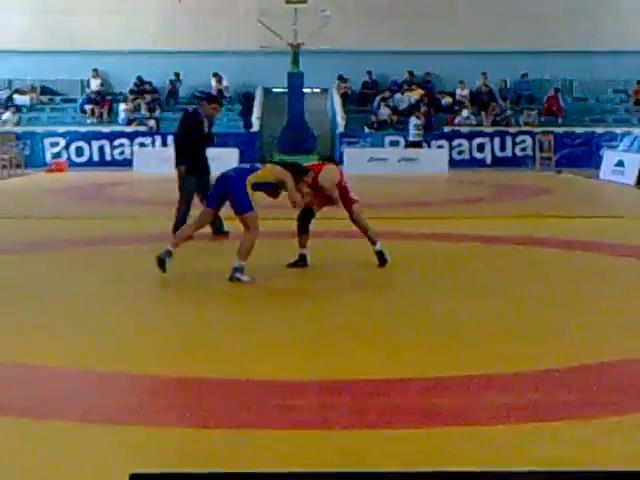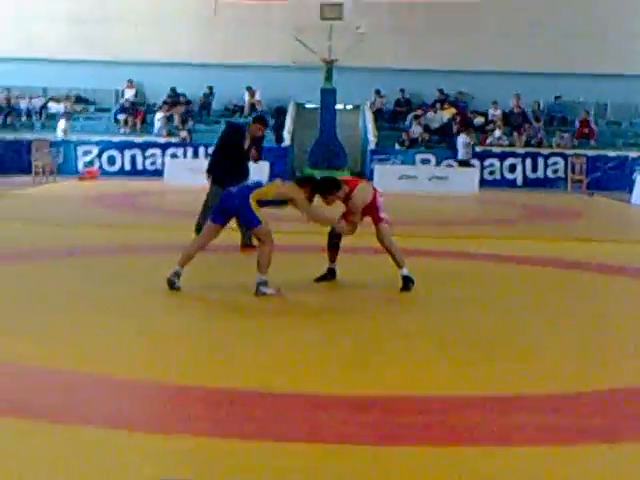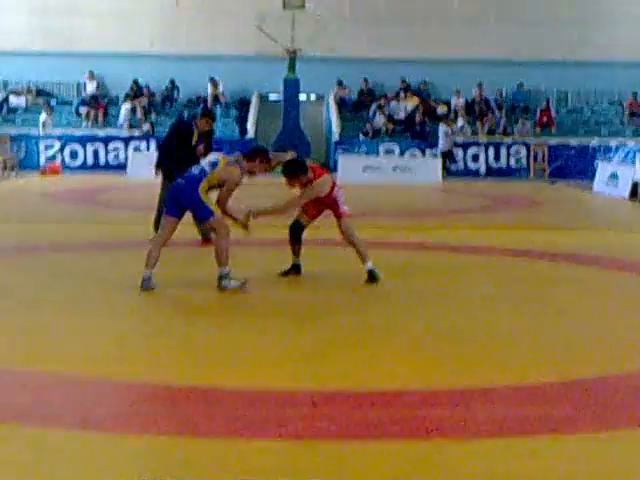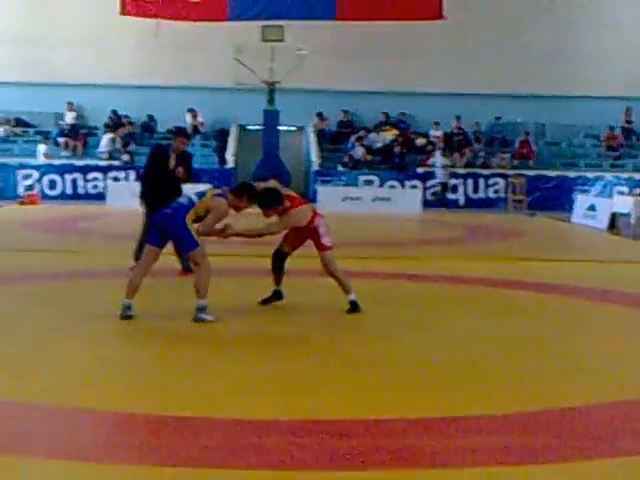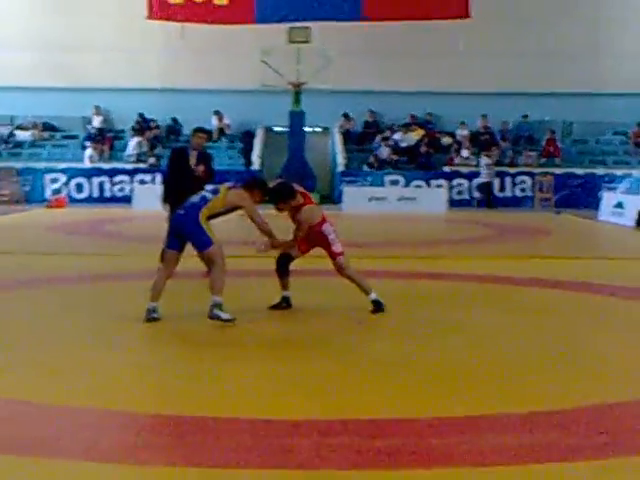
dt=0.5s
person 1, frame 1
left shoulder: (272, 170)
right shoulder: (286, 175)
left elbow: (274, 194)
right elbow: (297, 201)
left hip: (225, 178)
right hip: (239, 184)
left knee: (200, 222)
right knee: (252, 228)
left ankle: (168, 252)
right ankle: (237, 270)
person 1, frame 2
left shoulder: (284, 187)
right shoulder: (295, 192)
left elbow: (307, 209)
right elbow: (312, 214)
right wrist: (336, 224)
left hip: (229, 195)
right hip: (243, 201)
left knee: (203, 238)
right knee: (266, 241)
left ankle: (176, 274)
right ankle: (262, 284)
person 1, frame 3
left shoulder: (235, 159)
right shoulder: (235, 174)
right elbow: (220, 205)
right wrist: (237, 219)
left hip: (178, 187)
right hip: (193, 191)
left knee: (162, 235)
right knee: (222, 231)
left ankle: (147, 278)
right ankle: (224, 278)
person 1, frame 4
left shoulder: (219, 193)
right shoulder: (223, 206)
right elbow: (202, 230)
left hip: (162, 216)
right hip: (178, 220)
left knee: (144, 264)
right knee: (203, 264)
left ankle: (127, 307)
right ankle: (200, 311)
person 1, frame 5
left shoulder: (229, 189)
right shoulder: (242, 196)
right elbow: (261, 223)
right wrist: (274, 240)
left hip: (179, 216)
right hip: (194, 219)
left knee: (167, 268)
right knee: (218, 262)
left ankle: (151, 310)
right ankle: (216, 307)
person 2, frame 1
left shoulder: (208, 120)
right shoulder: (189, 116)
right elbow: (179, 140)
left wrist: (210, 138)
right wrist: (180, 163)
left hip: (200, 164)
right hip: (187, 165)
left knee: (208, 196)
right knee: (186, 197)
left ankle: (217, 227)
right ankle: (179, 229)
person 2, frame 2
left shoulder: (258, 138)
right shoulder: (233, 129)
right elbow: (218, 149)
right wrist: (211, 170)
left hip: (239, 176)
right hip: (221, 174)
right knee: (210, 205)
left ankle: (246, 241)
right ankle: (200, 234)
person 2, frame 3
left shoulder: (208, 133)
right shoulder: (180, 125)
left elbow: (208, 149)
right elbow: (165, 144)
left wrist: (203, 151)
right wrist: (159, 165)
right hip: (172, 171)
right knee: (164, 202)
left ankle: (205, 235)
right ankle: (159, 232)
person 2, frame 4
left shoulder: (186, 156)
right shoulder: (157, 150)
left elbow: (189, 177)
right elbow: (147, 173)
left wrist: (183, 175)
right wrist: (144, 195)
left hip: (173, 200)
right hip: (154, 199)
right knee: (147, 231)
left ankle: (185, 264)
right ankle: (139, 261)
person 2, frame 5
left shoulder: (206, 157)
right shoulder: (177, 152)
left elbow: (211, 178)
right elbow: (169, 175)
left wrist: (204, 173)
right wrist: (166, 197)
right hip: (177, 200)
left ankle: (209, 264)
person 3, frame 1
left shoulder: (323, 181)
left elbow: (336, 200)
left hip: (341, 185)
right hip: (323, 189)
left knee: (357, 218)
right knee: (303, 217)
left ankle: (378, 251)
right ankle: (303, 257)
person 3, frame 2
left shoulder: (355, 199)
right shoulder: (337, 186)
left elbow: (352, 228)
left wrist: (339, 228)
left hip: (374, 204)
right hip: (359, 206)
left knee: (385, 240)
right knee: (333, 234)
left ankle: (406, 276)
right ankle: (331, 271)
person 3, frame 3
left shoulder: (314, 187)
right shoulder: (299, 166)
left elbow: (285, 208)
left wrist: (257, 212)
left hip: (333, 197)
right hip: (316, 198)
left knee: (348, 234)
right knee: (295, 228)
left ankle: (370, 269)
right ankle: (296, 266)
person 3, frame 4
left shoulder: (290, 217)
right shoulder: (280, 192)
left elbow: (261, 233)
right elbow: (271, 183)
left wrist: (234, 232)
left hip: (316, 227)
right hip: (300, 227)
left knee: (329, 266)
right knee: (278, 256)
left ankle: (352, 300)
right ankle: (277, 292)
person 3, frame 5
left shoulder: (303, 215)
right shoulder: (294, 191)
left elbow: (295, 243)
right elbow: (280, 184)
left hip: (324, 234)
right hip: (308, 234)
left knee: (344, 270)
right knee: (282, 260)
left ankle: (375, 300)
right ankle: (285, 299)
